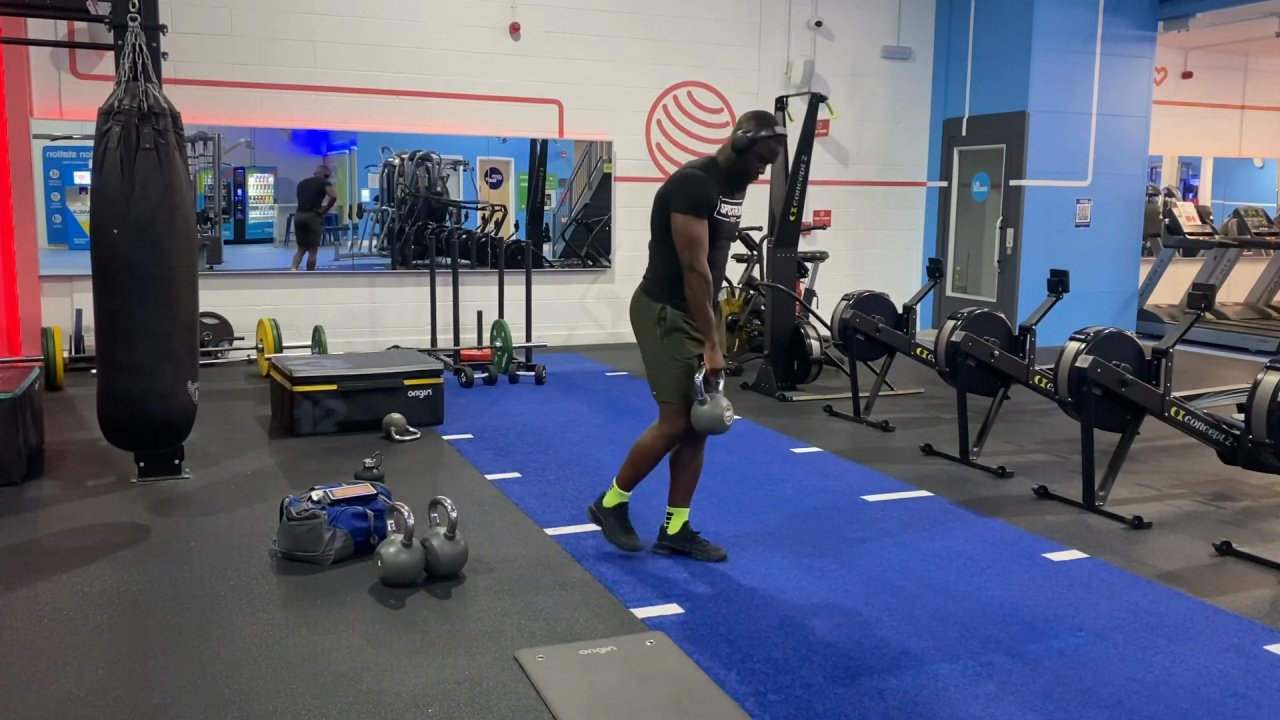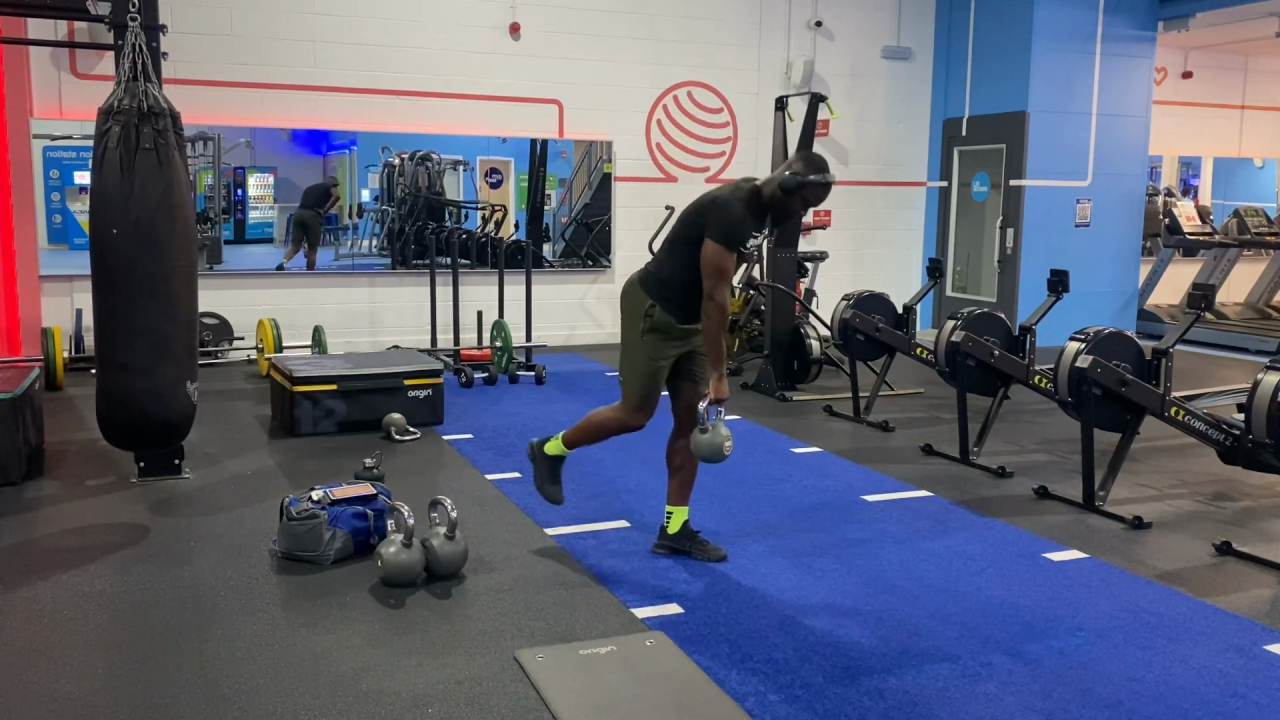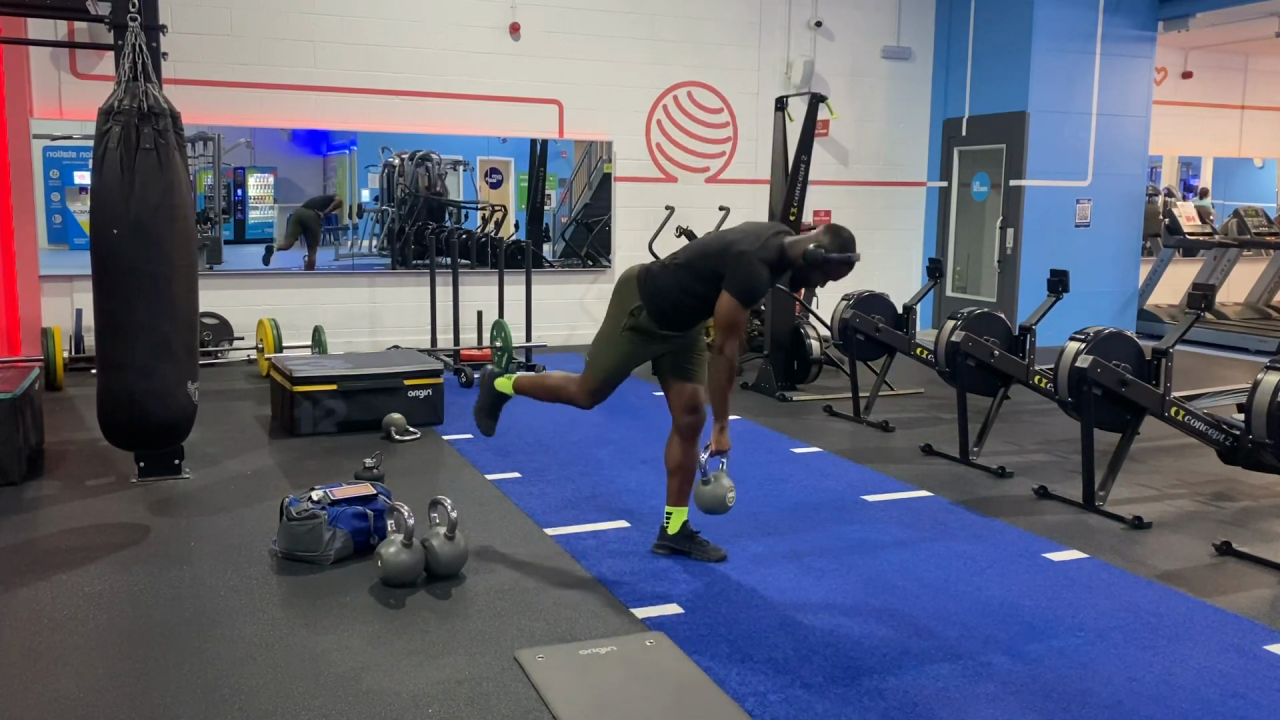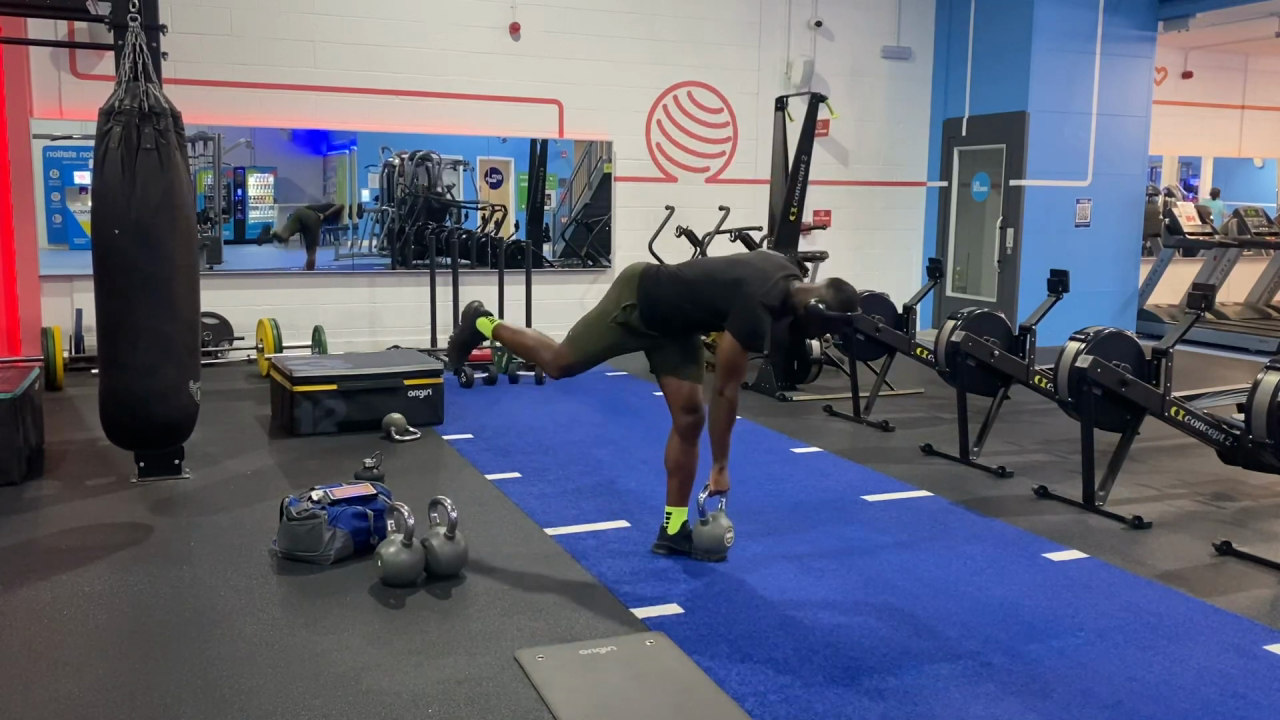
dt=0.4s
person 1, frame 1
left shoulder: (734, 186)
right shoulder: (692, 184)
right elbow: (694, 268)
left wrist: (711, 335)
right wrist: (711, 345)
left hip: (698, 312)
right hip: (665, 312)
left knee: (698, 424)
right knee: (675, 422)
left ankle: (675, 529)
right ankle: (611, 505)
person 1, frame 2
left shoulder: (760, 207)
right shoulder: (732, 210)
right elbow: (716, 297)
right wrist: (718, 375)
left hip: (688, 316)
right hip: (653, 311)
left knee: (691, 419)
right knee: (633, 415)
left ankle: (674, 528)
right ankle: (550, 453)
person 1, frame 3
left shoulder: (784, 242)
right shoulder: (754, 268)
right elbow: (725, 351)
right wrist: (722, 427)
left hip: (679, 318)
right hip: (642, 308)
left knee: (690, 416)
right knee: (586, 394)
left ankle: (673, 530)
right ankle: (501, 387)
person 1, frame 4
left shoulder: (788, 275)
right shoulder: (757, 311)
right elbow: (726, 392)
right wrist: (720, 468)
left hip: (672, 316)
right hip: (637, 304)
left knee: (690, 415)
right knee: (560, 363)
left ankle: (673, 530)
right ankle: (483, 325)
